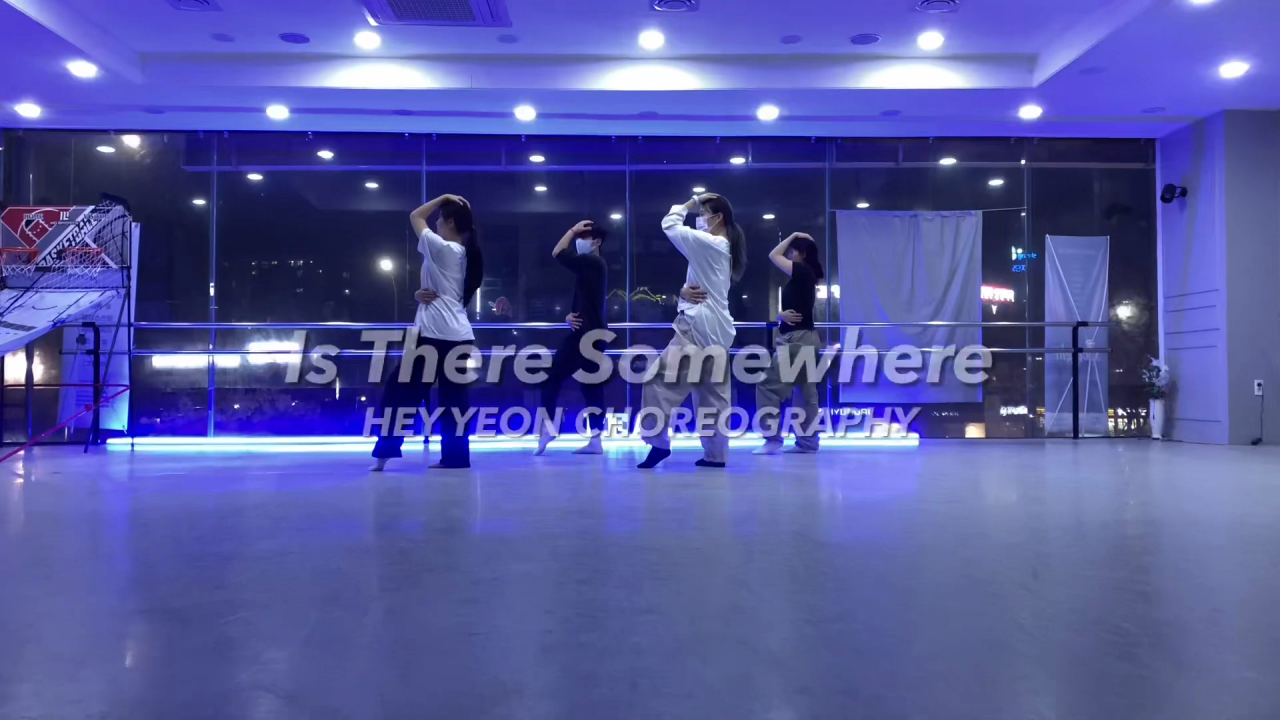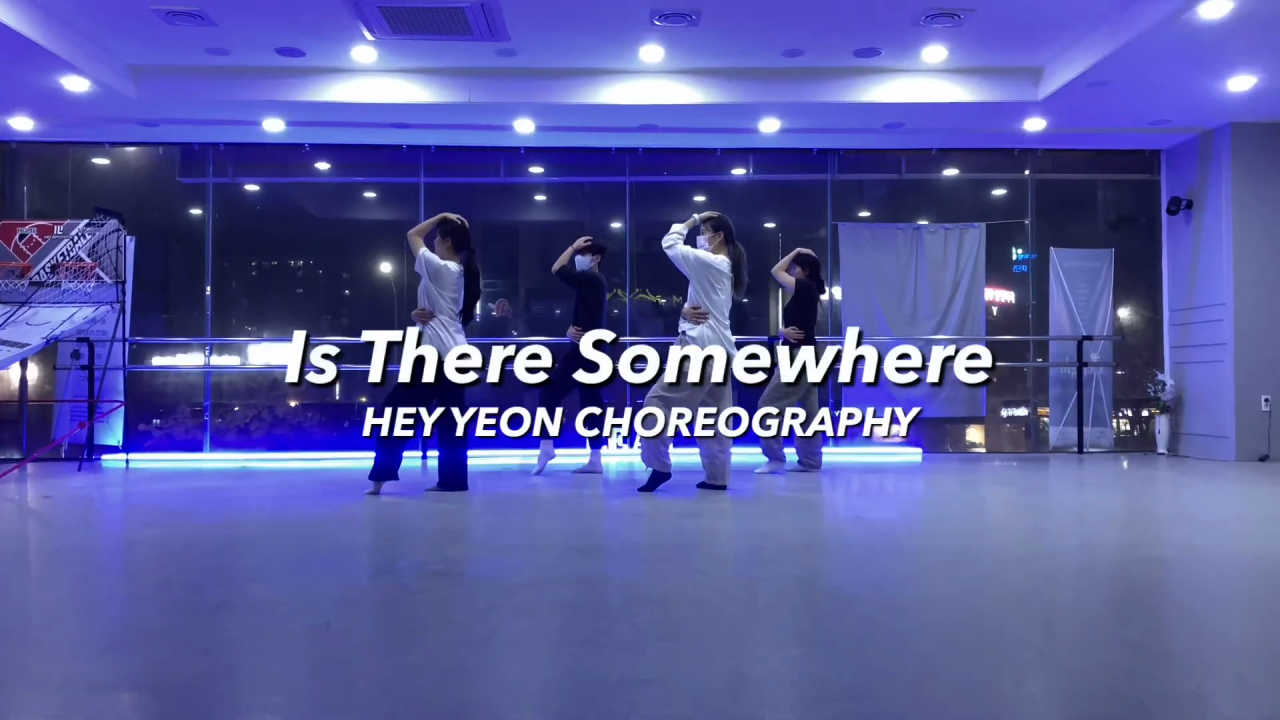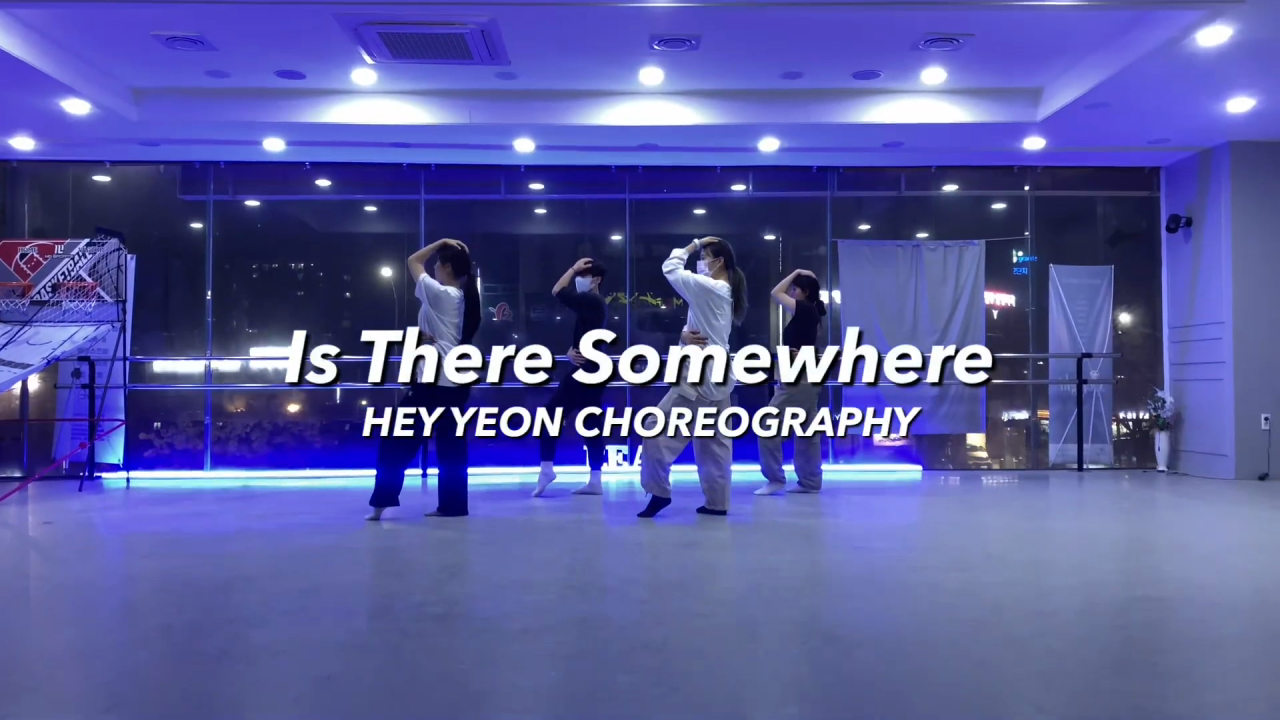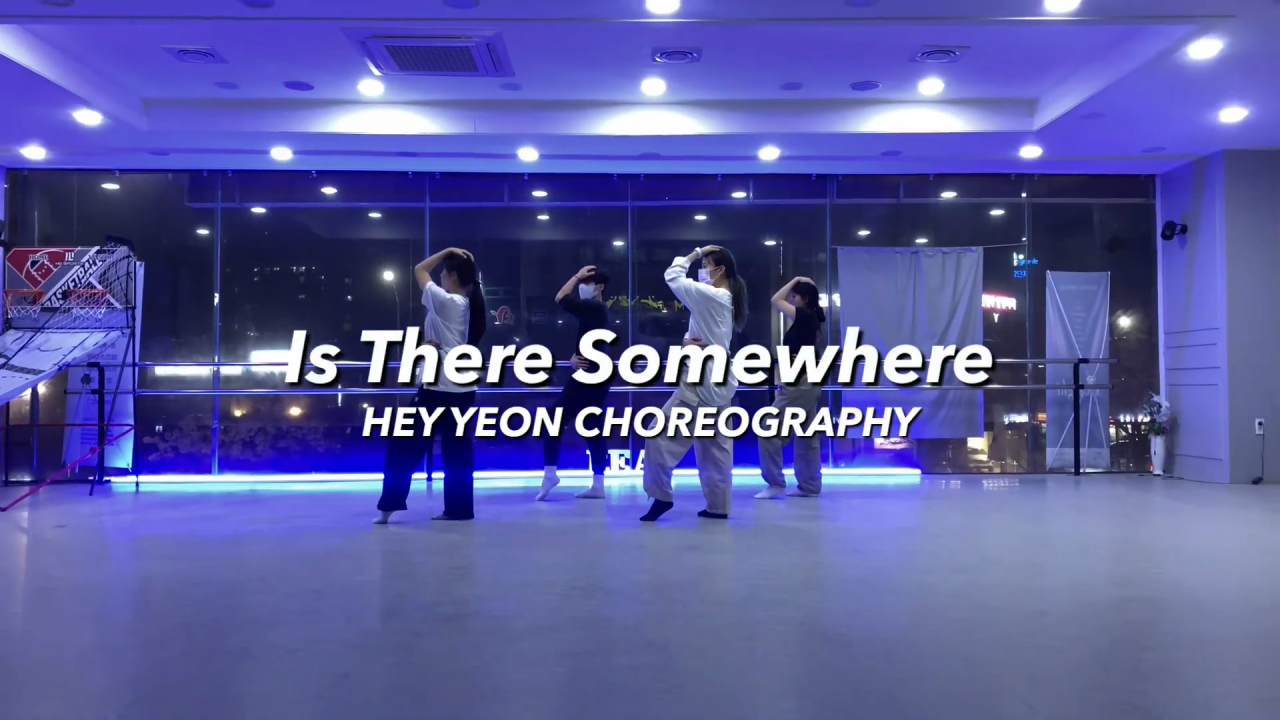
dt=0.4s
person 1, frame 1
left shoulder: (440, 248)
right shoulder: (465, 254)
left elbow: (415, 216)
left wrist: (443, 198)
right wrist: (421, 295)
left hip: (436, 335)
right hip: (459, 335)
left knee: (399, 391)
right knee: (453, 399)
left ankle: (385, 453)
right ankle: (454, 457)
person 1, frame 2
left shoulder: (438, 268)
right shoulder: (463, 273)
left elbow: (413, 235)
left wrist: (441, 217)
right wrist: (419, 314)
left hip: (433, 355)
left knee: (396, 411)
right knee: (450, 420)
left ankle: (382, 476)
right ankle: (452, 479)
person 1, frame 3
left shoulder: (438, 293)
right shoulder: (463, 297)
left elbow: (413, 261)
left wrist: (441, 243)
right wrist: (422, 338)
left hip: (434, 380)
right hip: (457, 380)
left knee: (397, 439)
right knee: (451, 445)
left ankle: (382, 502)
right ankle: (452, 504)
person 1, frame 4
left shoulder: (444, 301)
right shoulder: (469, 305)
left elbow: (419, 269)
left wrist: (447, 251)
right wrist: (429, 346)
left hip: (440, 387)
right hip: (463, 387)
left knee: (404, 444)
right knee: (456, 450)
left ankle: (390, 506)
right ankle: (458, 508)
person 2, frame 1
left shoulder: (707, 244)
right shoulder: (725, 249)
left elbow: (669, 224)
left wrist: (693, 201)
left hip: (699, 329)
right hip: (718, 330)
left knee: (658, 381)
right knee: (714, 396)
left ankle: (659, 442)
right ankle: (716, 455)
person 2, frame 2
left shoulder: (709, 263)
right shoulder: (726, 268)
left elbow: (670, 244)
left wrist: (694, 219)
right wrist: (687, 310)
left hip: (700, 348)
right hip: (719, 349)
left knee: (658, 401)
left ankle: (660, 466)
right ankle: (717, 477)
person 2, frame 3
left shoulder: (708, 288)
right shoulder: (726, 293)
left elbow: (670, 268)
left wrist: (694, 244)
right wrist: (685, 334)
left hip: (700, 374)
left knee: (658, 429)
right knee: (714, 442)
left ankle: (659, 492)
right ankle: (717, 502)
person 2, frame 4
left shoulder: (710, 296)
right shoulder: (727, 300)
left elbow: (672, 276)
left wrist: (696, 253)
right wrist: (687, 341)
left hip: (701, 382)
right hip: (719, 382)
left knee: (660, 435)
right knee: (715, 447)
left ankle: (661, 495)
right ankle: (718, 505)
person 3, frame 1
left shoulder: (591, 262)
right shoulder: (592, 266)
left elbow: (557, 253)
left wrist: (573, 229)
right wrist: (570, 315)
left hip: (585, 333)
right hip: (593, 333)
left knee: (552, 375)
right knee: (592, 386)
left ankle: (547, 428)
right ankle: (595, 441)
person 3, frame 2
left shoulder: (591, 279)
right shoulder: (592, 283)
left elbow: (557, 269)
left wrist: (573, 247)
right wrist: (570, 331)
left knee: (549, 392)
right knee: (591, 402)
left ankle: (547, 446)
right ankle: (595, 459)
person 3, frame 3
left shoulder: (591, 300)
right shoulder: (592, 304)
left elbow: (557, 291)
right elbow: (580, 340)
left wrist: (573, 268)
right wrist: (571, 353)
left hip: (585, 372)
right hip: (593, 372)
right knee: (591, 425)
left ankle: (546, 468)
right ankle: (595, 481)
person 3, frame 4
left shoulder: (594, 307)
right shoulder: (596, 311)
left elbow: (561, 298)
left wrist: (577, 276)
right wrist: (574, 358)
right knee: (594, 430)
left ankle: (550, 473)
right ankle: (598, 484)
person 4, frame 1
left shoulder: (803, 272)
right shoulder: (803, 277)
left elbow: (773, 255)
right elbow: (792, 306)
left wrist: (793, 236)
right wrist: (781, 315)
left hip: (797, 339)
right hip: (804, 339)
left knee: (767, 386)
right knee: (807, 394)
left ankle: (773, 438)
right ankle: (807, 442)
person 4, frame 2
left shoulder: (806, 288)
right shoulder: (805, 294)
left elbow: (776, 271)
right elbow: (794, 323)
left wrist: (796, 251)
right wrist: (784, 332)
left knee: (769, 405)
right knee: (808, 410)
left ankle: (775, 458)
right ankle: (810, 460)
person 4, frame 3
left shoulder: (806, 310)
right shoulder: (806, 315)
left elbow: (776, 293)
right elbow: (792, 345)
left wrist: (796, 273)
right wrist: (783, 353)
left hip: (799, 379)
right hip: (806, 378)
left ankle: (775, 479)
right ankle: (810, 481)
person 4, frame 4
left shoulder: (806, 316)
right shoulder: (807, 320)
left elbow: (776, 300)
right elbow: (789, 351)
left wrist: (796, 280)
left hip: (799, 384)
right hip: (806, 384)
right knee: (807, 437)
left ankle: (775, 483)
right ankle: (809, 485)
